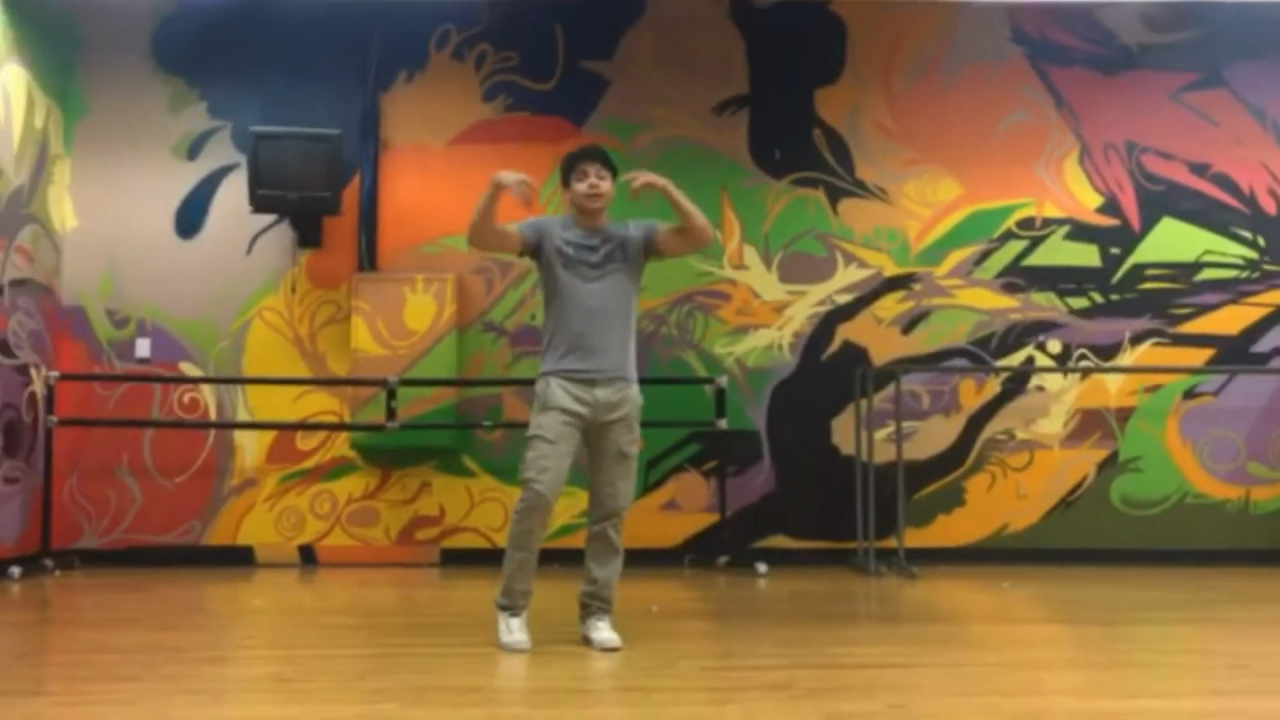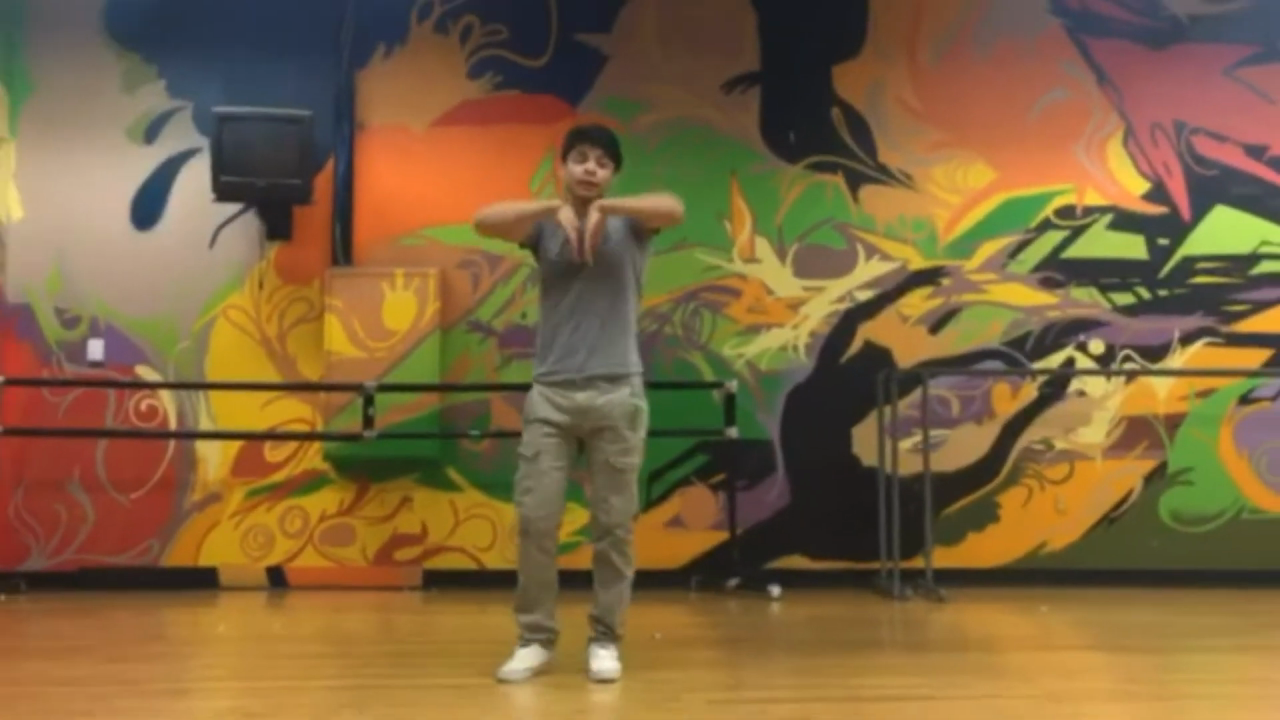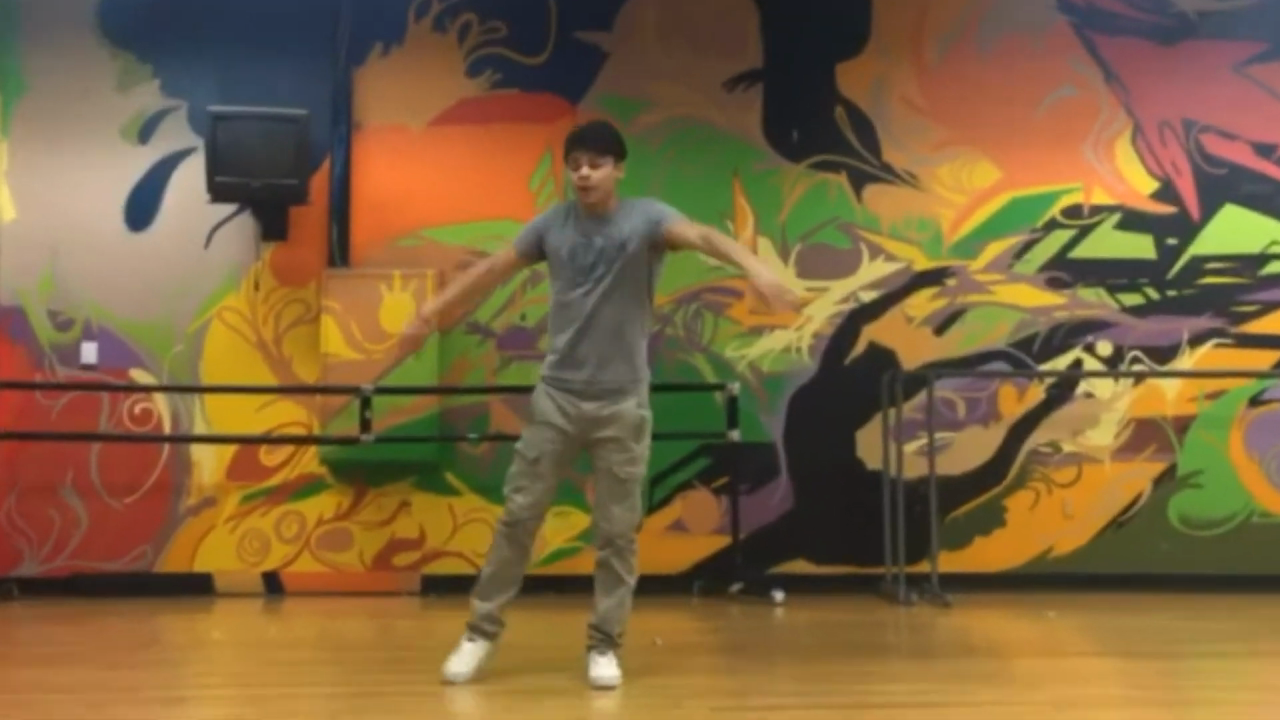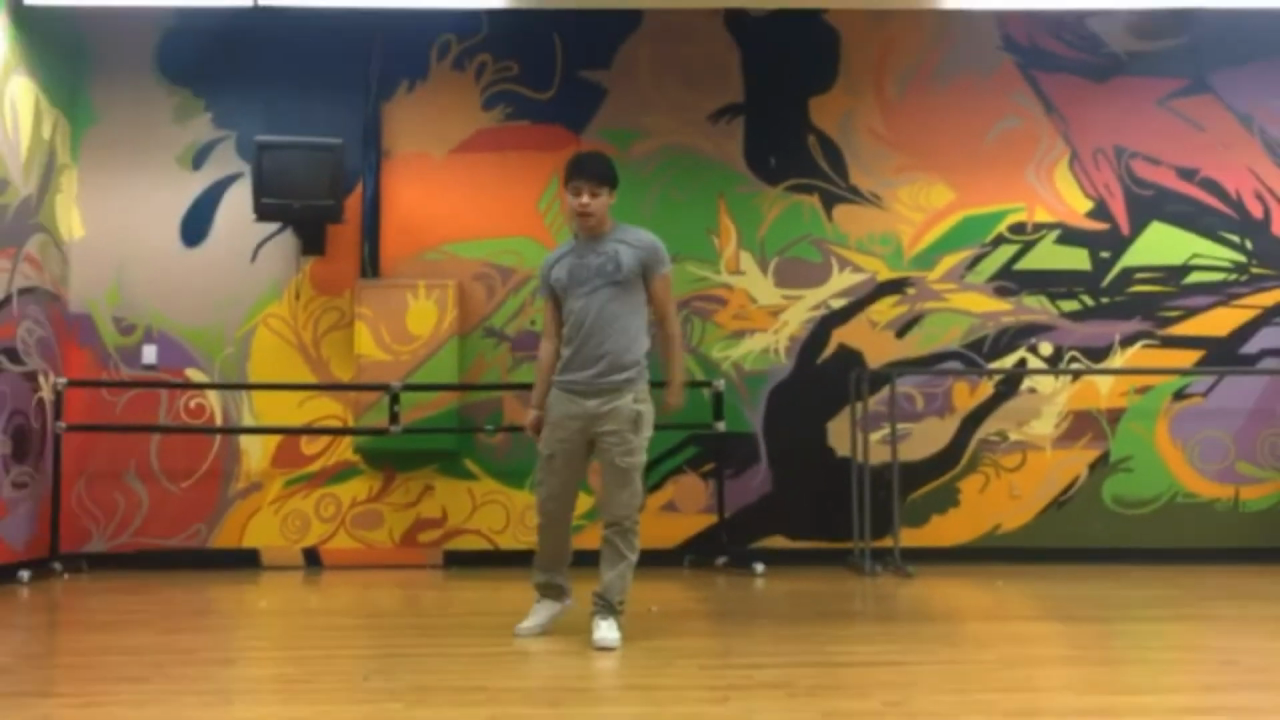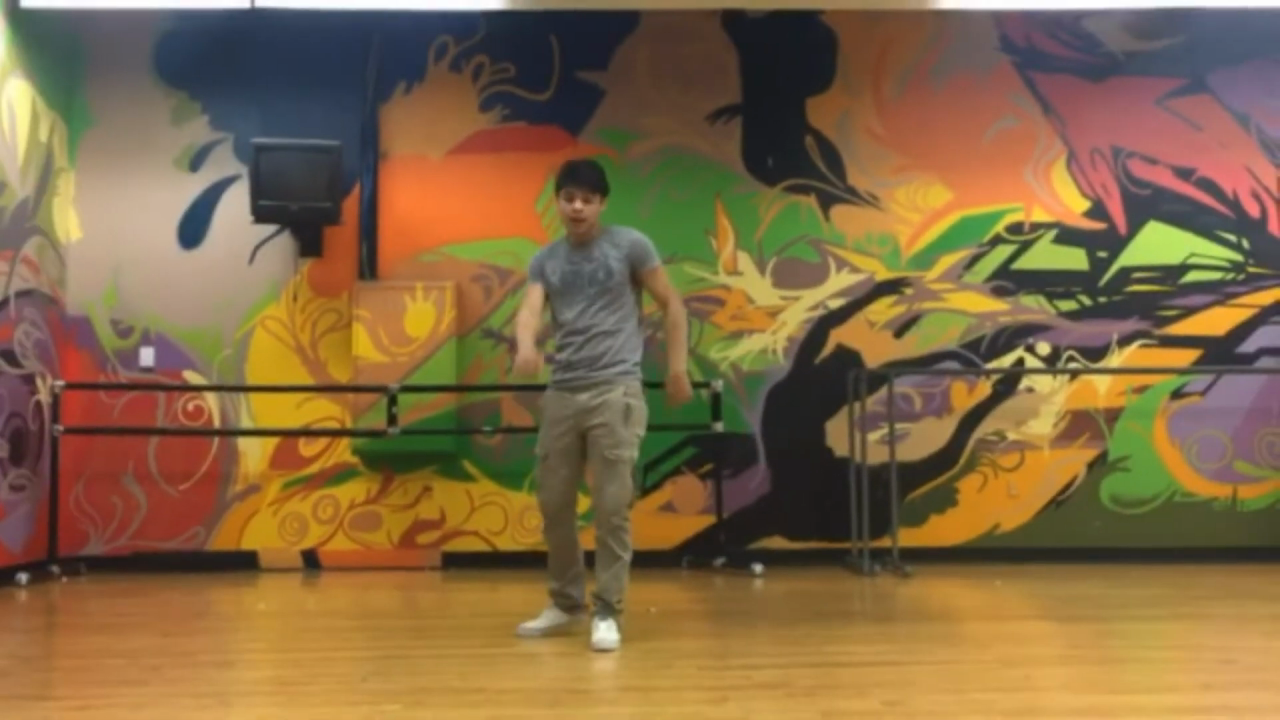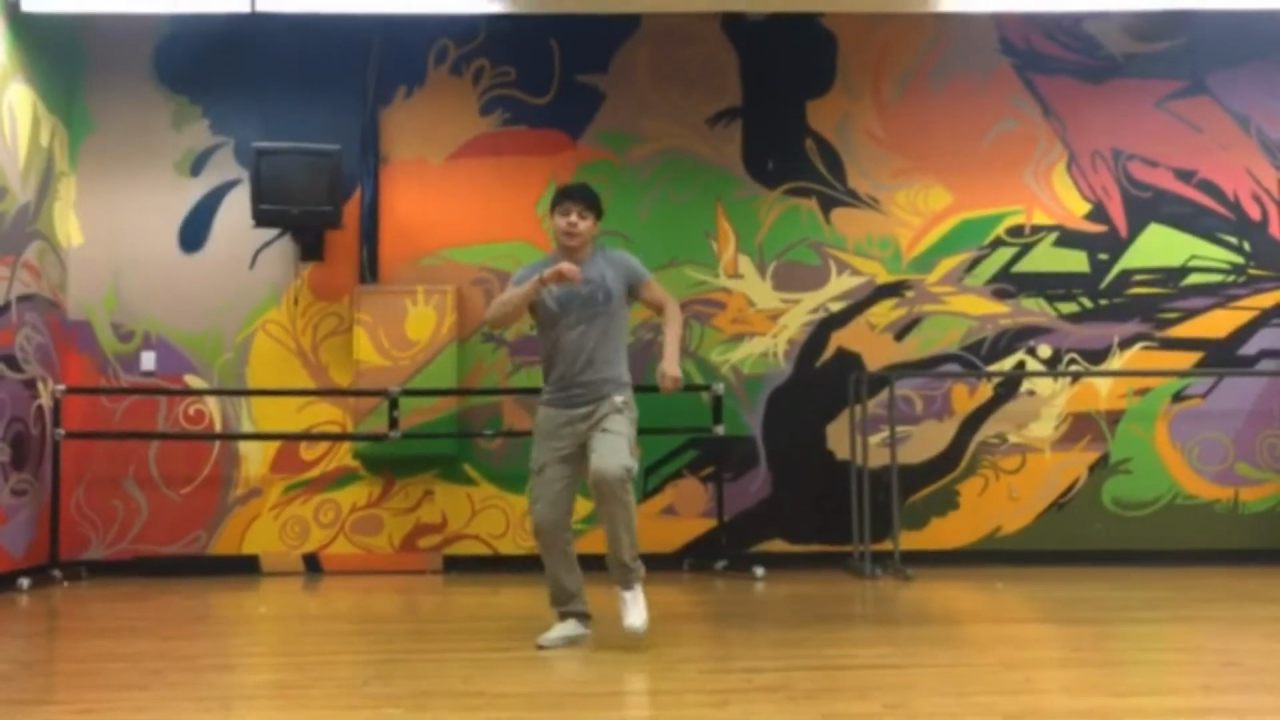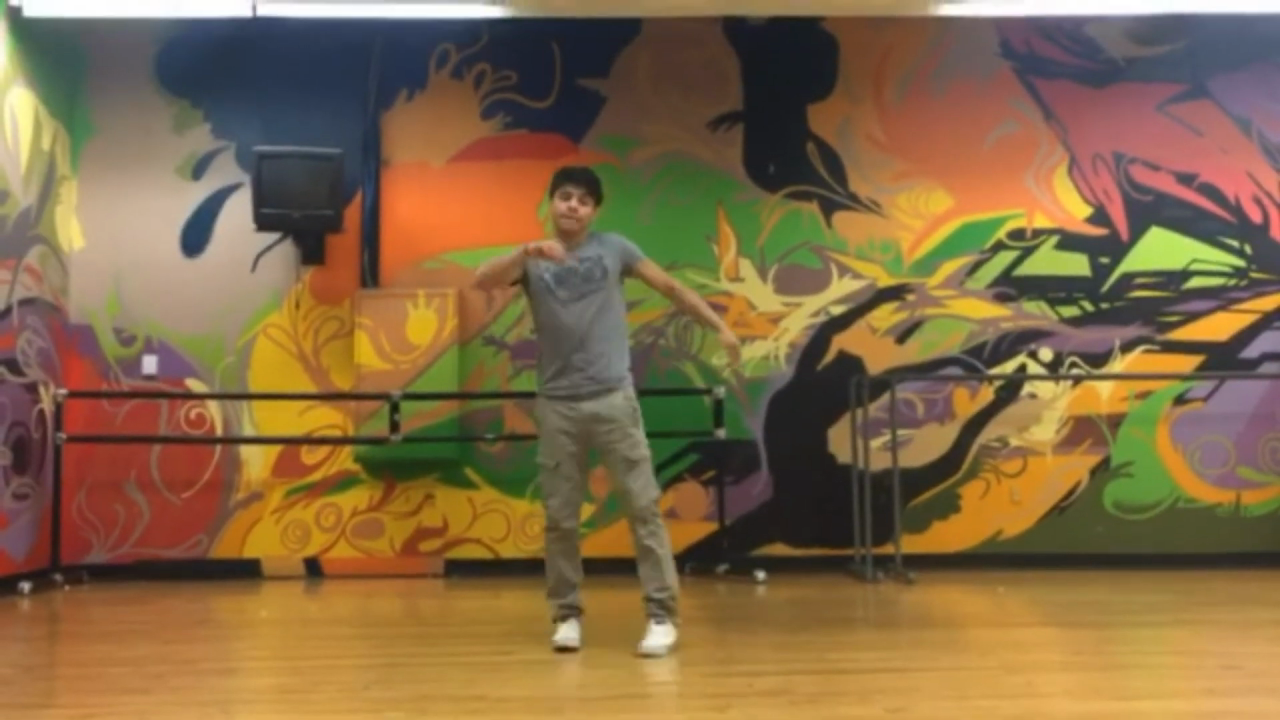
dt=0.3s
person 1, frame 1
left shoulder: (635, 235)
right shoulder: (546, 232)
left elbow: (702, 238)
right elbow: (481, 239)
left wrist: (665, 187)
right wrist: (495, 189)
left hip: (620, 390)
right hip: (561, 385)
left knee: (611, 508)
right knee: (539, 493)
left ankle: (597, 613)
right ankle: (511, 606)
person 1, frame 2
left shoulder: (627, 220)
right shoulder: (548, 224)
left elbow: (673, 209)
right elbow: (484, 220)
left wrist: (605, 208)
right wrist: (554, 206)
left hip: (618, 393)
right hip: (551, 393)
left knee: (615, 521)
right knee: (536, 516)
left ankle: (605, 637)
right ankle: (535, 637)
person 1, frame 3
left shoulder: (647, 218)
right shoulder: (551, 223)
left elbow: (702, 237)
right elbow: (493, 269)
left wrist: (757, 270)
right wrist: (435, 309)
left hip: (621, 403)
right hip: (555, 396)
left knee: (616, 531)
right knee: (519, 513)
left ankle: (604, 643)
right ankle: (481, 630)
person 1, frame 4
left shoulder: (643, 246)
right shoulder: (555, 263)
left elbow: (667, 318)
right elbow: (551, 336)
left wrist: (676, 381)
right wrist: (537, 401)
left hip: (624, 398)
right hip: (566, 398)
left knee: (621, 511)
right knee: (553, 504)
left ankle: (608, 612)
right ankle: (551, 594)
person 1, frame 5
left shoulder: (631, 245)
right shoulder: (545, 260)
left elbow: (671, 304)
right elbow: (528, 313)
left wrist: (677, 366)
right wrist: (524, 348)
left hip: (616, 392)
right hip: (561, 394)
left knee: (612, 508)
right knee: (554, 505)
left ankle: (606, 612)
right ankle: (566, 603)
person 1, frame 6
left shoulder: (619, 264)
right shoulder: (534, 275)
left elbow: (669, 308)
right elbow: (495, 319)
left wrist: (670, 358)
right wrist: (543, 280)
left hip: (611, 404)
right hip: (556, 412)
left knee: (610, 474)
right knee: (547, 519)
left ankle: (629, 578)
right ankle: (573, 615)
person 1, frame 7
left shoulder: (614, 248)
right shoulder: (531, 258)
left elbow: (671, 287)
right elbow: (482, 281)
left wrist: (720, 327)
right wrist: (527, 252)
left hip: (614, 398)
right hip: (556, 404)
left knee: (642, 503)
right knee: (560, 517)
left ankle: (661, 614)
right ankle: (568, 615)
